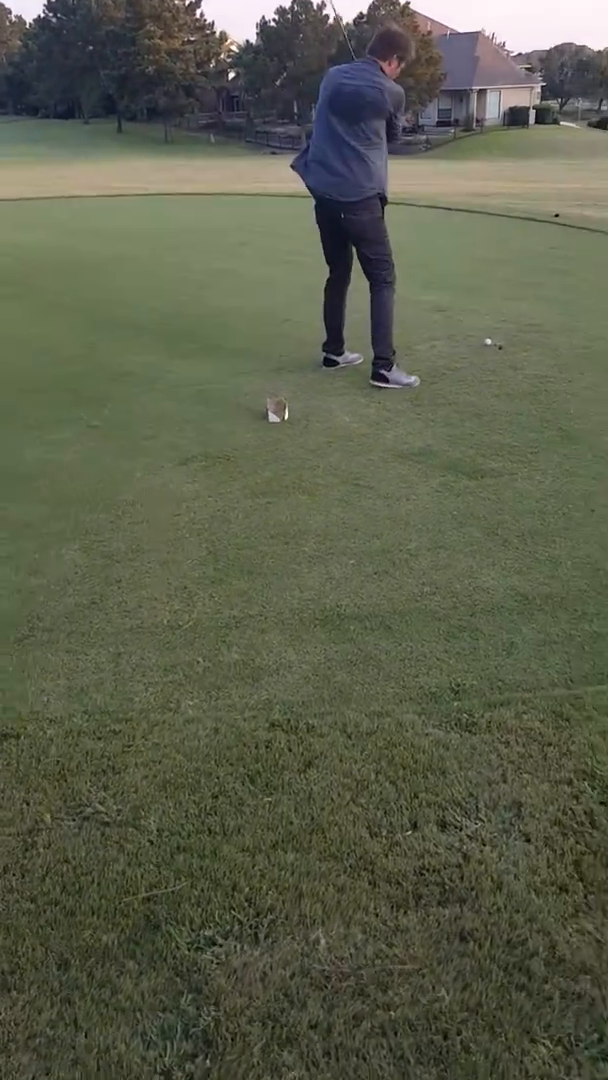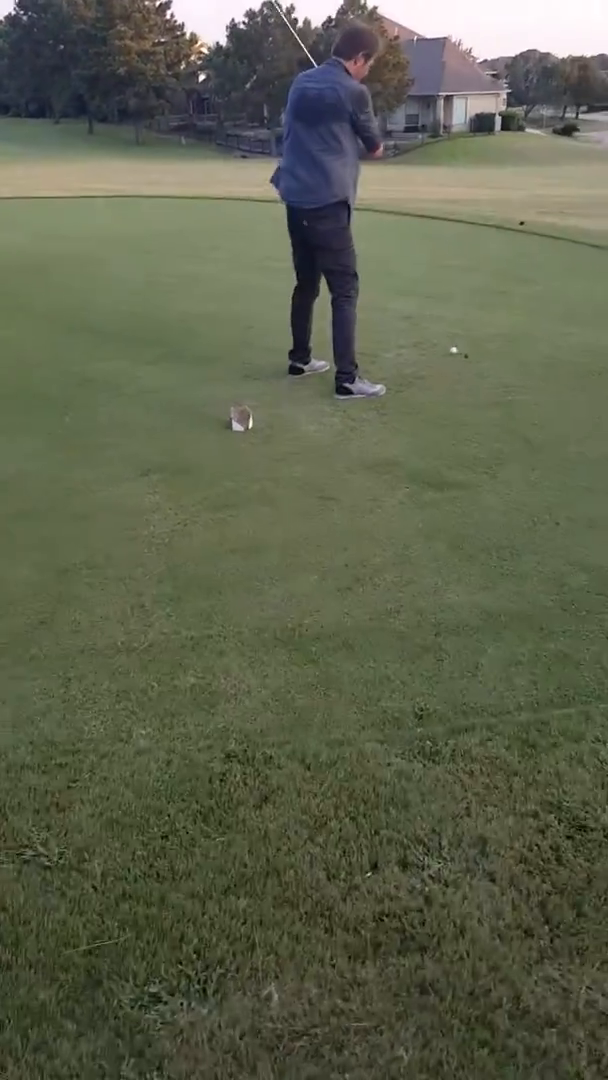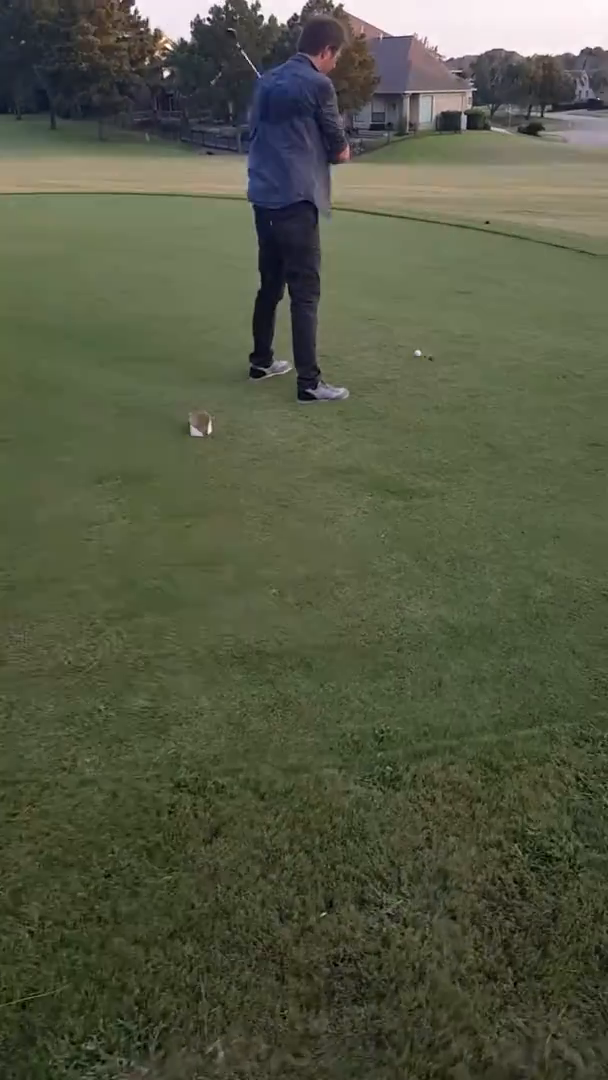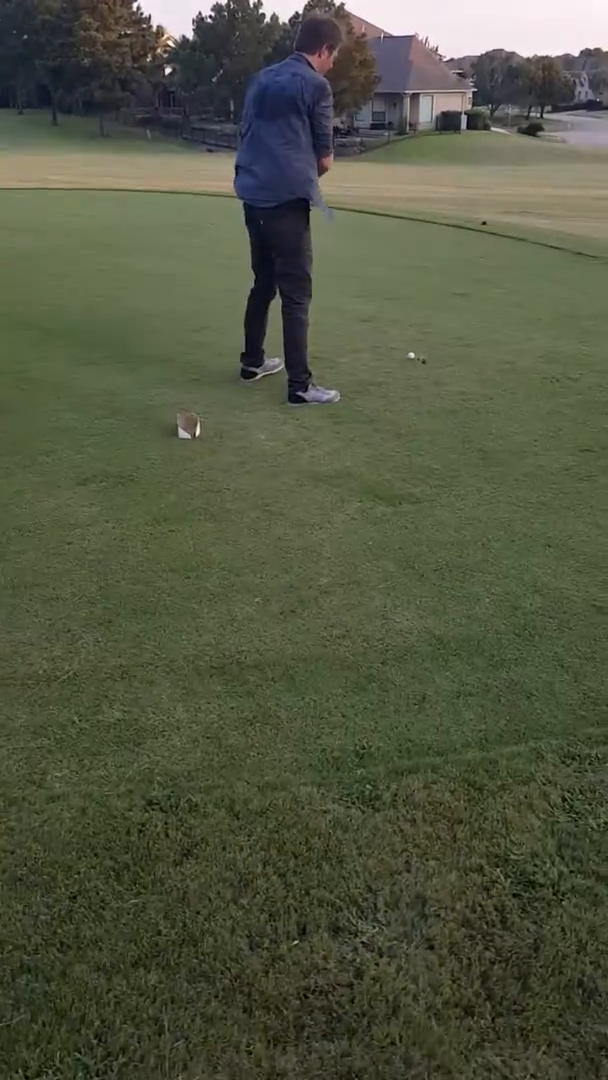
dt=0.2s
person 1, frame 1
left shoulder: (332, 77)
right shoulder: (391, 93)
left hip: (325, 194)
right hip: (361, 198)
left knee: (338, 274)
right knee: (382, 279)
left ankle: (334, 351)
right ankle: (384, 365)
person 1, frame 2
left shoulder: (301, 83)
right shoulder: (354, 92)
right elbow: (375, 150)
left hip: (295, 199)
right hip: (327, 203)
left knee: (305, 283)
right knee: (344, 289)
left ankle: (300, 359)
right ankle: (347, 377)
person 1, frame 3
left shoulder: (267, 81)
right shoulder: (318, 85)
right elbow: (341, 152)
right wrist: (339, 151)
left hip: (264, 198)
right hip: (295, 202)
left knee: (270, 284)
right knee: (304, 293)
left ankle: (261, 361)
right ankle: (309, 382)
person 1, frame 4
left shoulder: (262, 79)
right shoulder: (316, 86)
right elbow: (324, 158)
left hip: (253, 197)
right hip: (286, 201)
left knee: (263, 283)
right knee: (296, 294)
left ankle: (252, 361)
right ankle: (300, 385)
